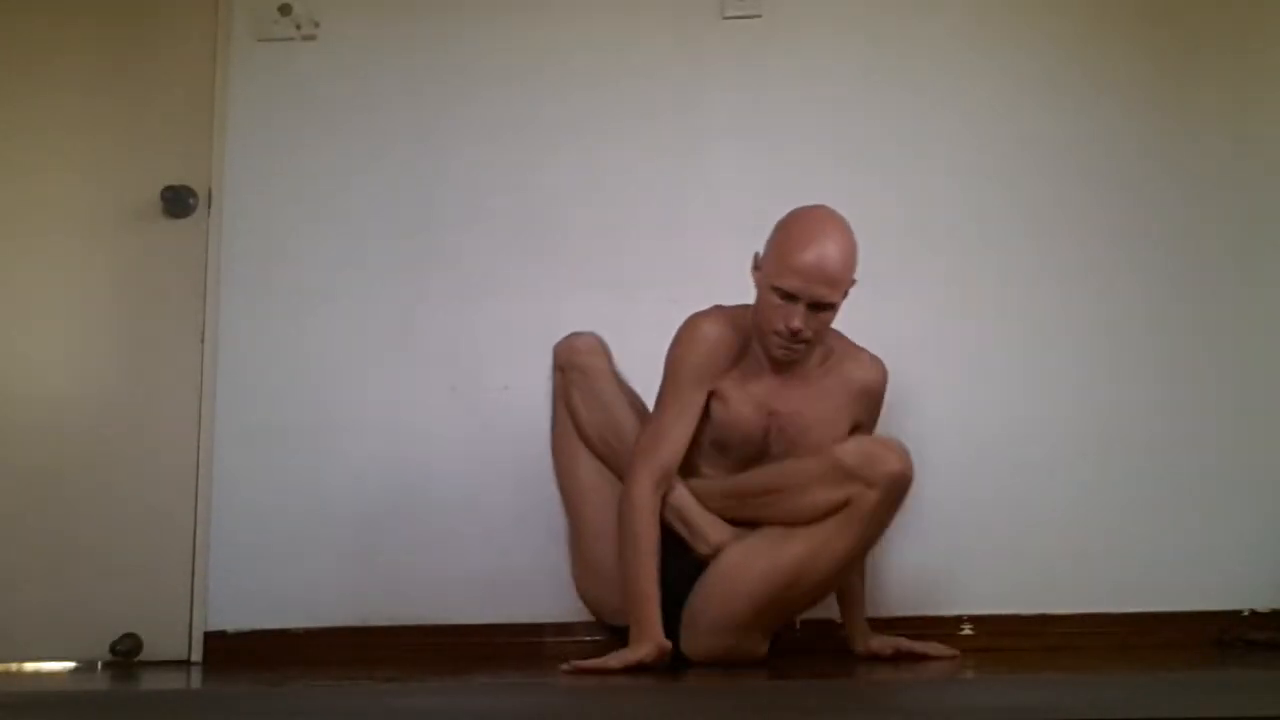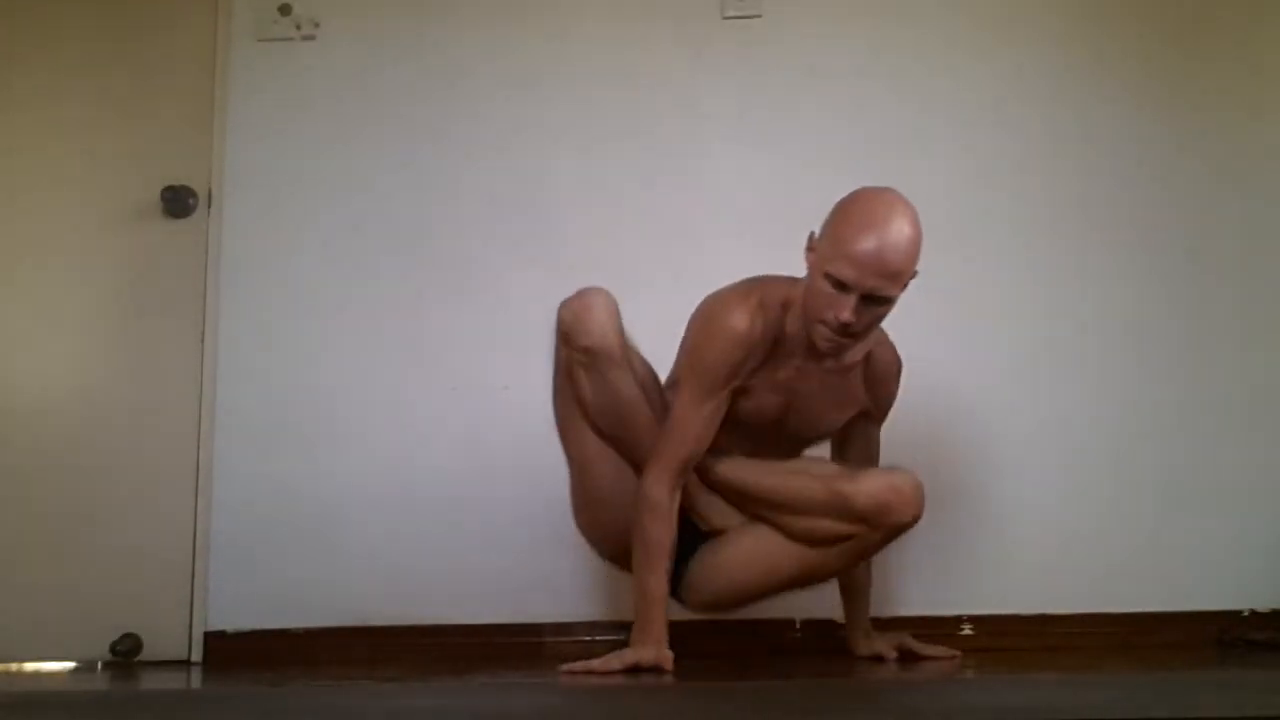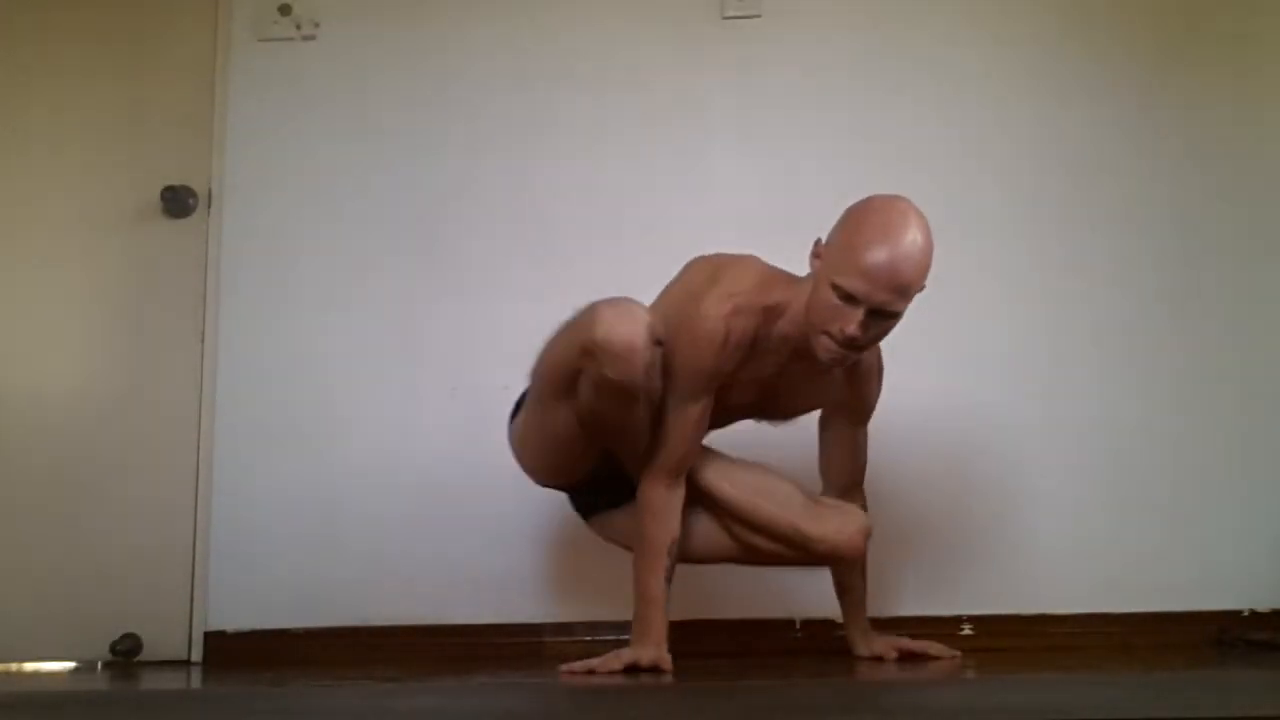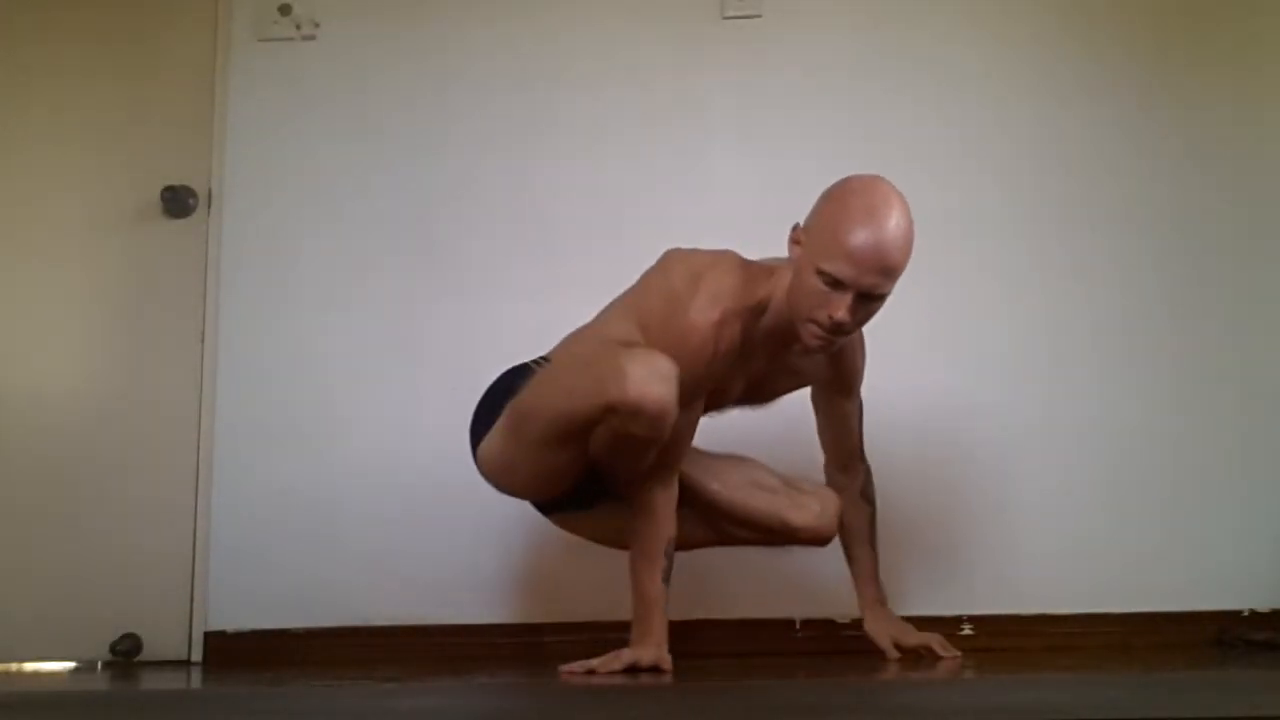
dt=0.4s
person 1, frame 1
left shoulder: (862, 380)
right shoulder: (714, 337)
left elbow: (842, 514)
right elbow: (644, 481)
left wrist: (857, 631)
right wrist: (644, 633)
left hip: (720, 621)
right hip: (629, 586)
left knee: (886, 464)
right knee: (580, 352)
person 1, frame 2
left shoulder: (879, 367)
right shoulder: (744, 322)
left elbow: (855, 490)
right elbow: (663, 478)
left wrist: (860, 631)
right wrist: (649, 635)
left hip: (708, 564)
right hip: (629, 512)
left knee: (898, 500)
right knee: (588, 314)
person 1, frame 3
left shoulder: (857, 367)
right shoulder: (728, 314)
left elbow: (847, 497)
right elbow: (665, 479)
left wrist: (860, 631)
right wrist: (649, 637)
right hip: (561, 438)
left knee: (845, 531)
right knee: (619, 325)
person 1, frame 4
left shoulder: (838, 346)
right shoulder: (710, 314)
left elbow: (849, 474)
right elbow: (658, 481)
left wrist: (875, 608)
right wrist: (649, 637)
left hip: (596, 467)
right hip: (519, 433)
left knee: (816, 514)
right knee: (648, 385)
